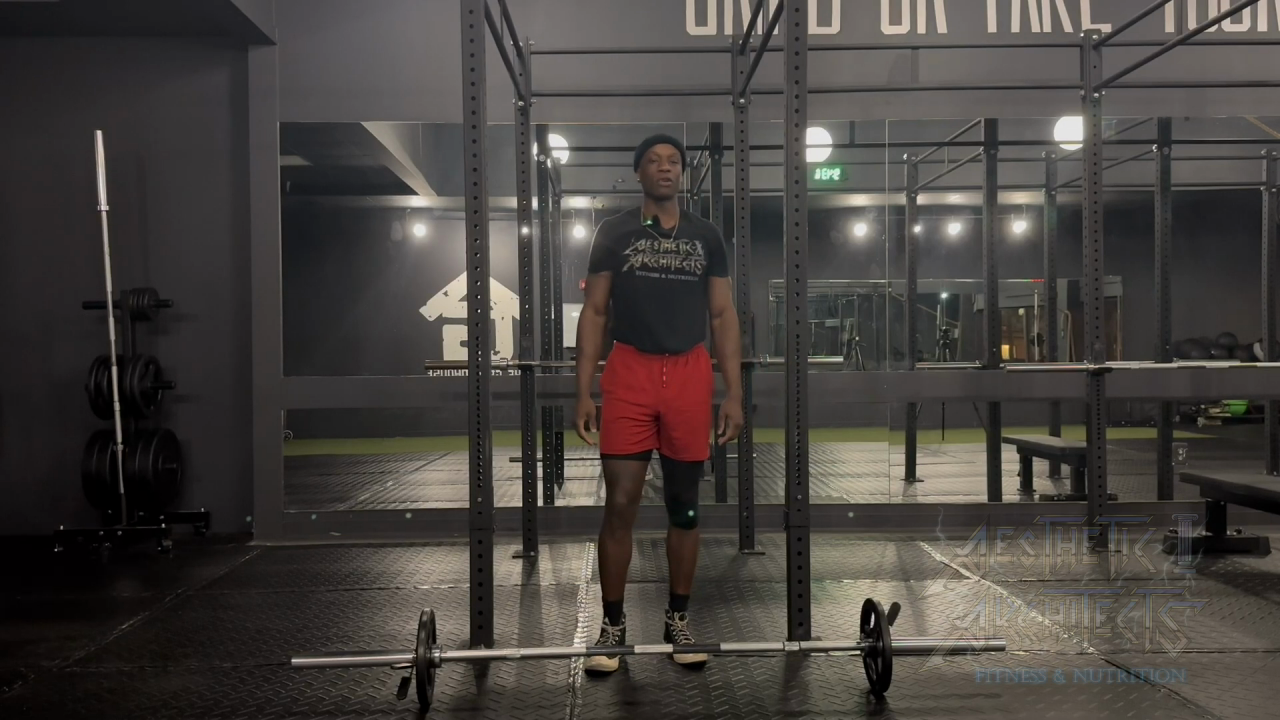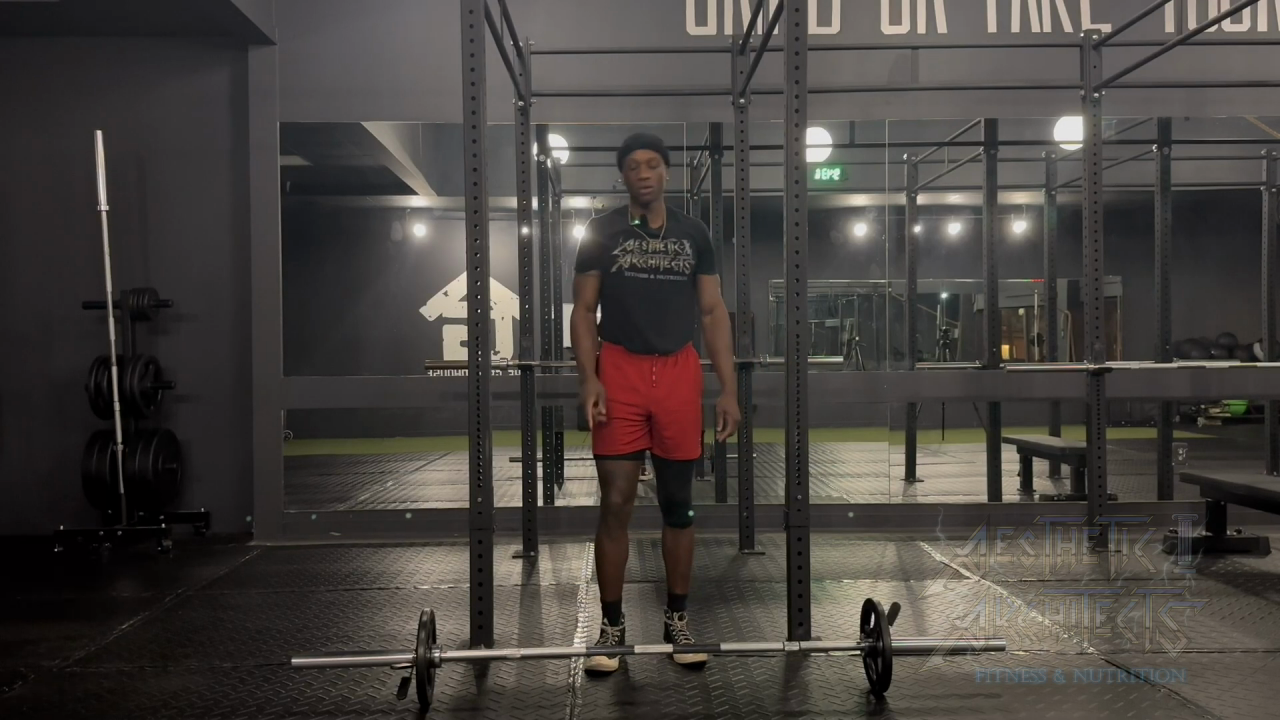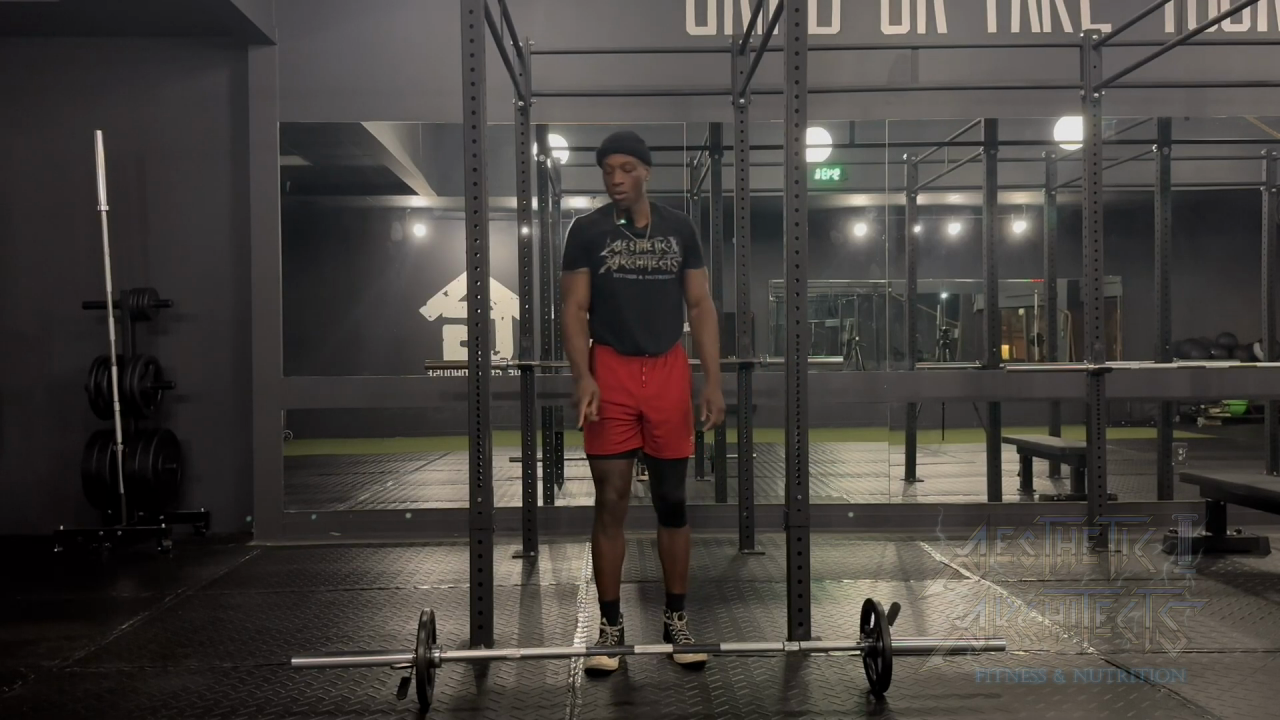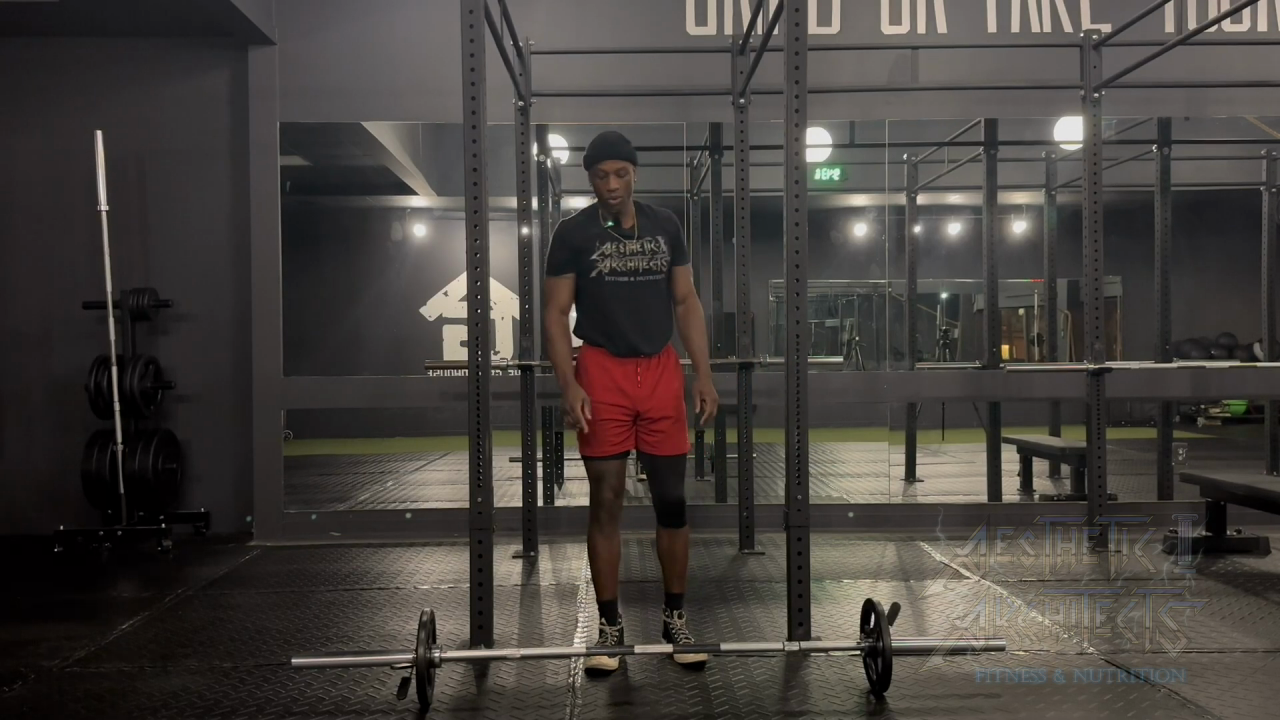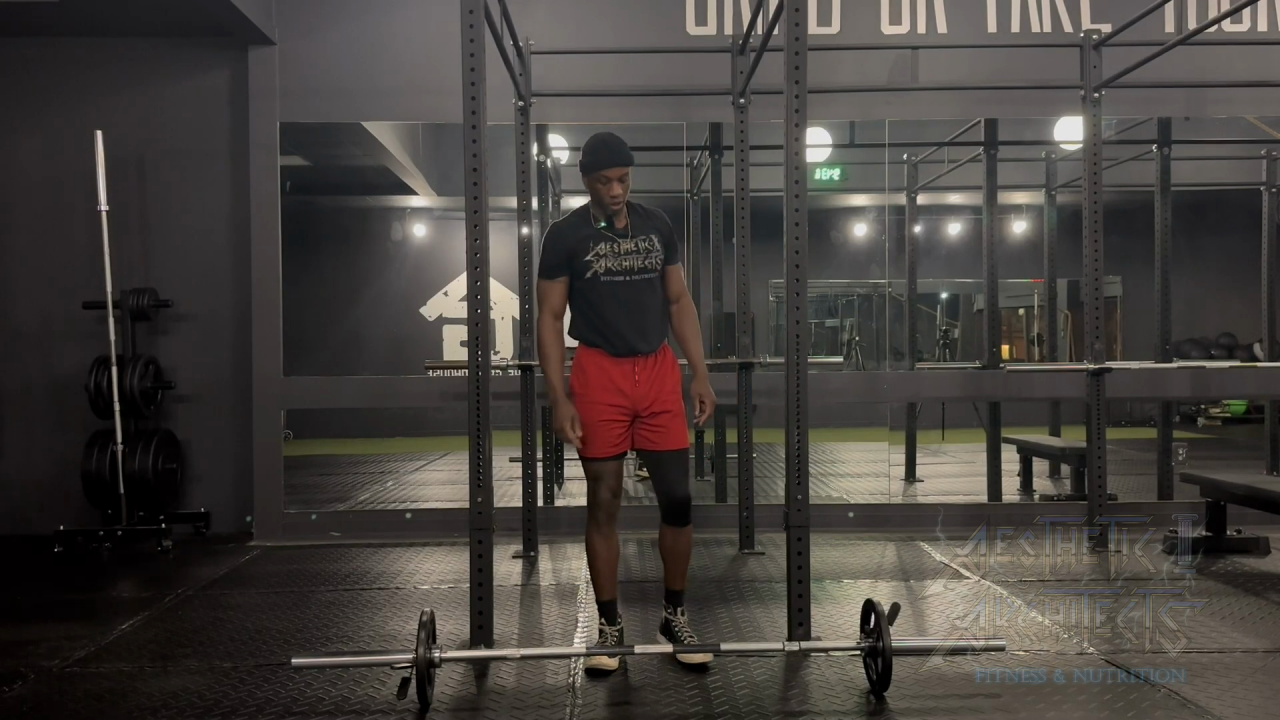
dt=0.2s
person 1, frame 1
left shoulder: (706, 236)
right shoulder: (613, 232)
left elbow: (722, 315)
right elbow: (594, 313)
left wrist: (734, 391)
right wrist: (584, 391)
left hip: (689, 376)
right hip: (628, 374)
left knee: (684, 505)
right knee: (620, 504)
left ankle: (677, 620)
right ankle: (613, 624)
person 1, frame 2
left shoulder: (693, 233)
right shoulder: (601, 232)
left elbow: (712, 312)
right elbow: (583, 309)
left wrist: (728, 388)
right wrist: (590, 376)
left hip: (678, 375)
right hip: (619, 374)
left knee: (677, 503)
right knee: (616, 504)
left ankle: (677, 619)
right ankle: (612, 625)
person 1, frame 3
left shoulder: (680, 229)
right shoulder: (588, 231)
left elbow: (700, 306)
right elbow: (575, 310)
left wrist: (713, 380)
right wrist: (583, 377)
left hip: (668, 373)
right hip: (610, 374)
left knee: (672, 503)
right knee: (611, 503)
left ankle: (675, 619)
right ankle: (611, 625)
person 1, frame 4
left shoulder: (666, 226)
right shoulder: (573, 234)
left elbow: (686, 303)
right elbow: (556, 314)
left wrist: (703, 372)
right wrist: (570, 385)
left hip: (662, 373)
right hip: (602, 376)
left knee: (672, 502)
right knee: (606, 503)
left ankle: (675, 617)
right ankle: (610, 626)
person 1, frame 5
left shoulder: (657, 225)
right shoulder: (565, 236)
left elbow: (679, 302)
right elbow: (550, 318)
left wrist: (700, 374)
right wrist: (559, 398)
left hip: (659, 372)
right hip: (599, 375)
left knee: (677, 499)
right knee: (604, 504)
left ankle: (674, 615)
right ankle: (610, 626)
